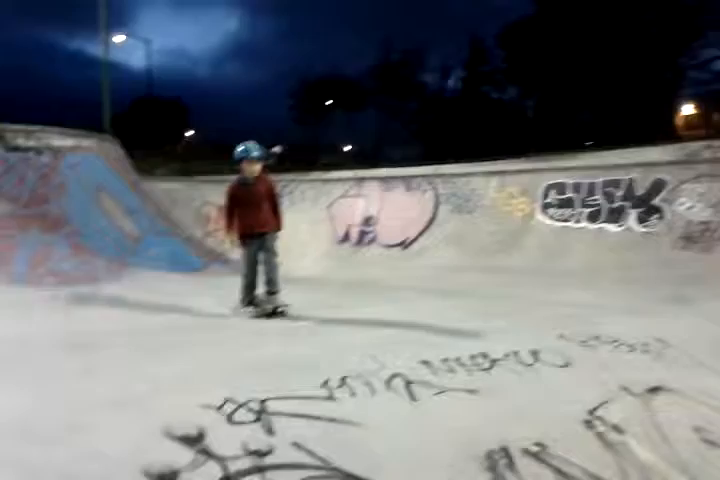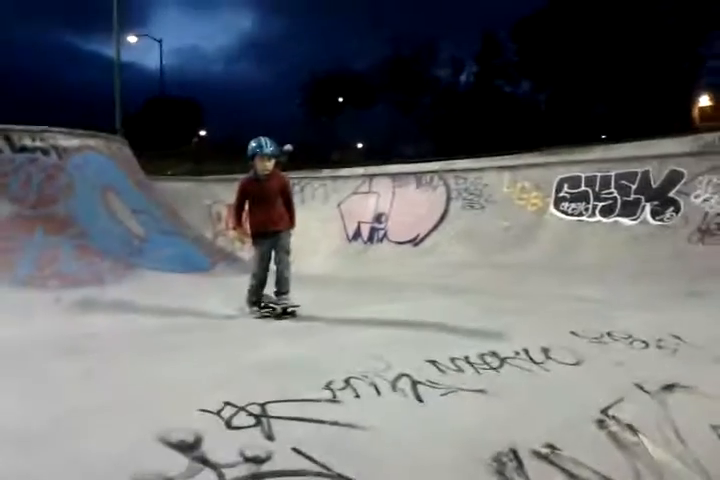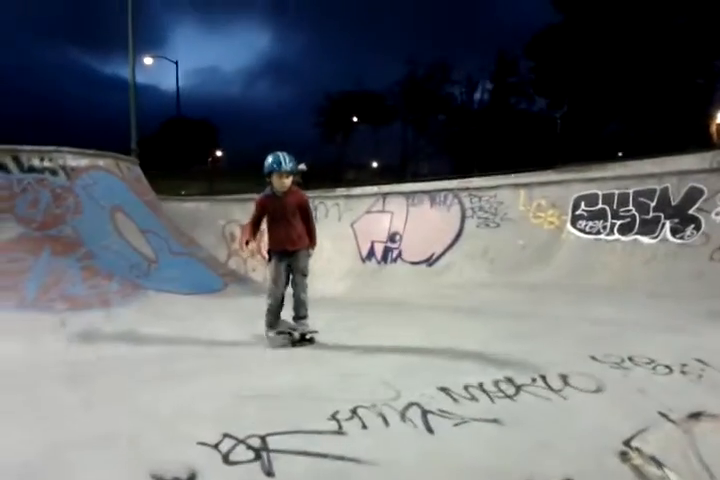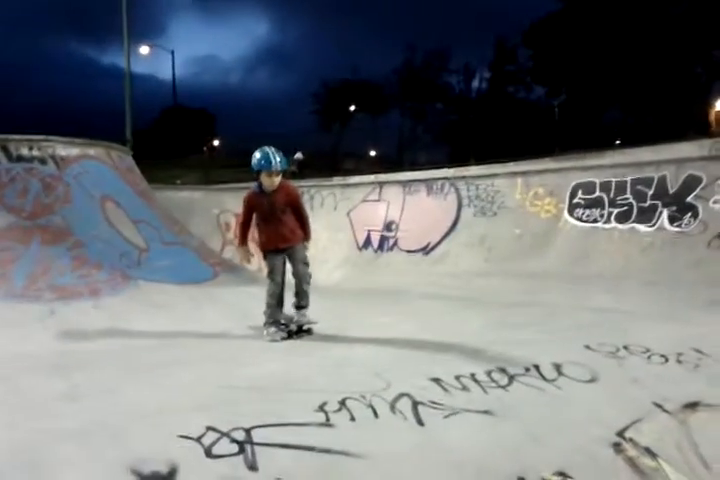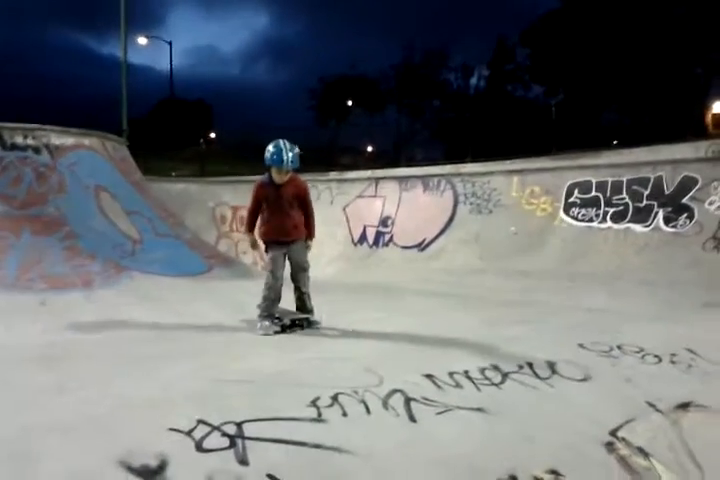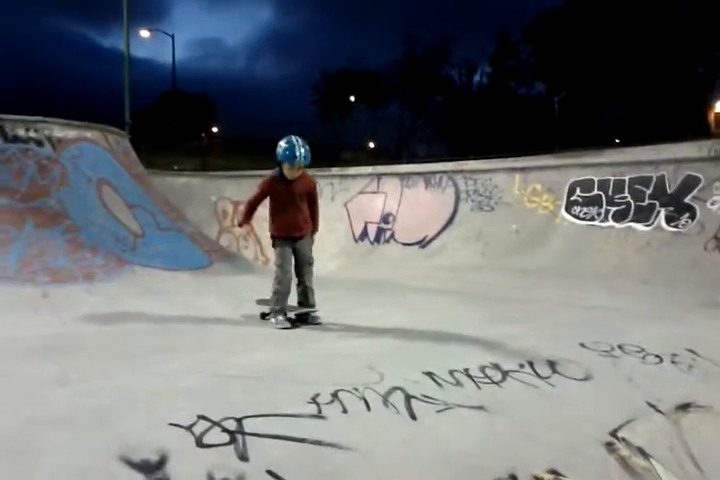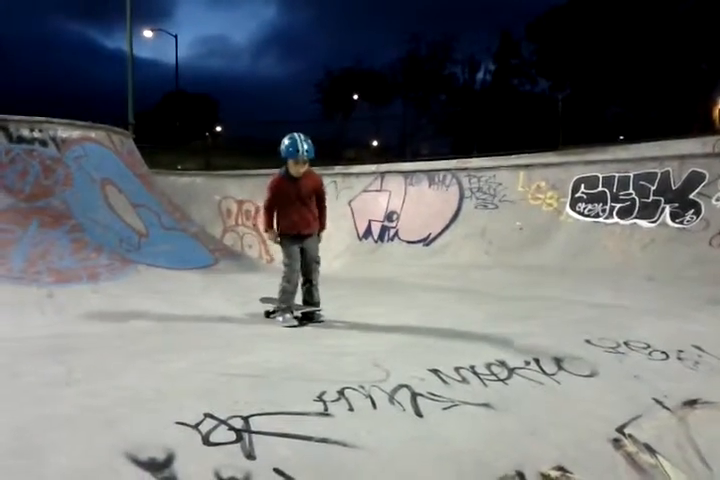
dt=0.4s
person 1, frame 1
left shoulder: (267, 183)
right shoulder: (236, 187)
left elbow: (275, 205)
right elbow: (230, 209)
left wrist: (277, 227)
right wrist: (230, 230)
left hip: (267, 231)
right hip: (247, 233)
left knee: (270, 263)
right knee: (249, 268)
left ankle: (272, 295)
right ankle: (247, 301)
person 1, frame 2
left shoulder: (281, 180)
right shoulder: (247, 183)
left elbow: (289, 203)
right elbow: (239, 205)
left wrist: (291, 224)
right wrist: (238, 226)
left hip: (281, 229)
right hip: (260, 232)
left knee: (283, 263)
right knee: (260, 268)
left ankle: (283, 295)
right ankle: (253, 301)
person 1, frame 3
left shoulder: (299, 196)
right shoulder: (264, 200)
left elbow: (309, 220)
right elbow: (255, 221)
left wrist: (311, 243)
right wrist: (251, 240)
left hip: (299, 248)
right hip: (278, 250)
left knee: (300, 286)
right knee: (276, 289)
left ankle: (301, 320)
right ankle: (272, 326)
person 1, frame 4
left shoulder: (289, 191)
right shoulder: (252, 197)
left elbow: (301, 214)
right elbow: (246, 222)
left wrist: (306, 237)
right wrist: (243, 246)
left hip: (294, 241)
right hip: (270, 246)
left knee: (302, 274)
right knee: (275, 284)
left ankle: (301, 309)
right ankle: (272, 323)
person 1, frame 5
left shoulder: (299, 185)
right shoulder: (261, 187)
left elbow: (308, 211)
right elbow: (253, 210)
left wrist: (310, 236)
right wrist: (250, 233)
left hip: (297, 239)
right hip: (273, 240)
left knee: (301, 277)
right knee: (274, 278)
left ankle: (305, 313)
right ankle: (266, 318)
person 1, frame 6
left shoulder: (309, 182)
right shoulder: (270, 182)
left elbow: (313, 206)
right elbow: (253, 202)
left wrist: (313, 230)
right wrist: (244, 222)
left hip: (303, 234)
right hip: (281, 235)
left knee: (305, 271)
right knee: (283, 272)
left ankle: (307, 309)
right ankle: (277, 312)
person 1, frame 7
left shoulder: (315, 179)
right shoulder: (278, 181)
left elbow: (321, 205)
right elbow: (269, 206)
left wrist: (321, 229)
right wrist: (269, 229)
left hip: (310, 233)
right hip: (288, 234)
left knee: (312, 270)
right knee: (291, 271)
left ankle: (311, 308)
right ankle: (284, 310)
